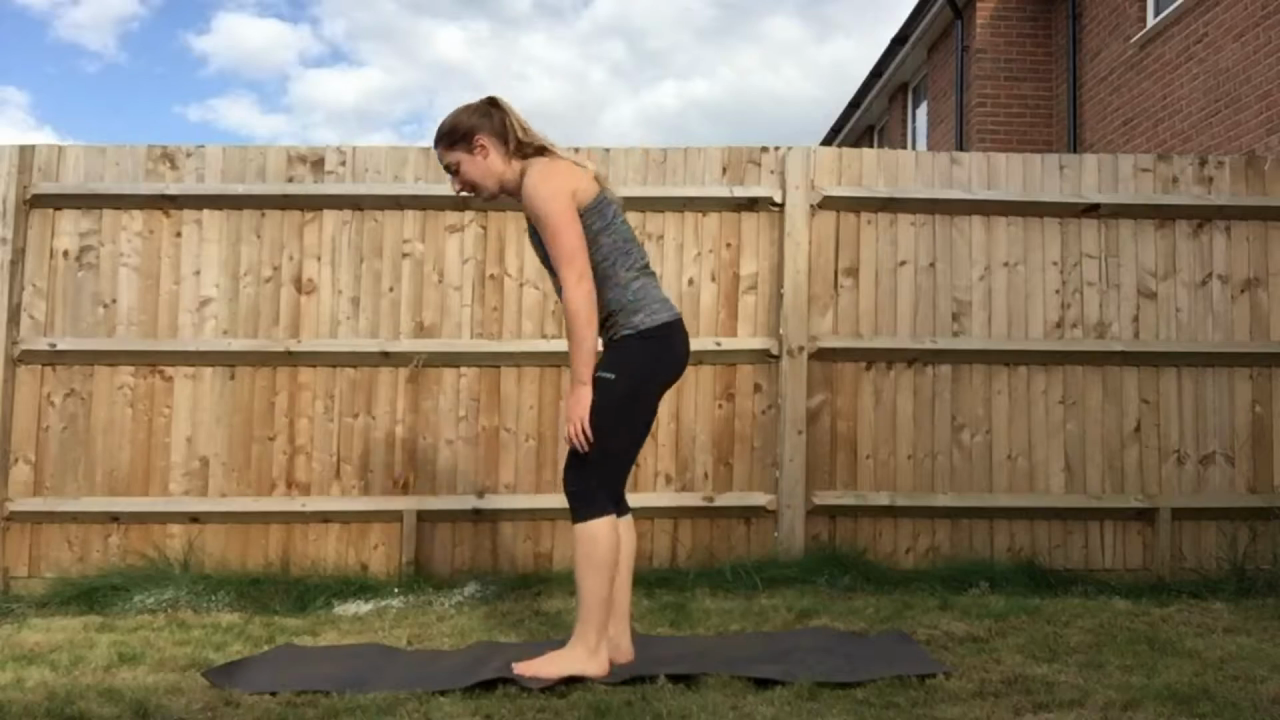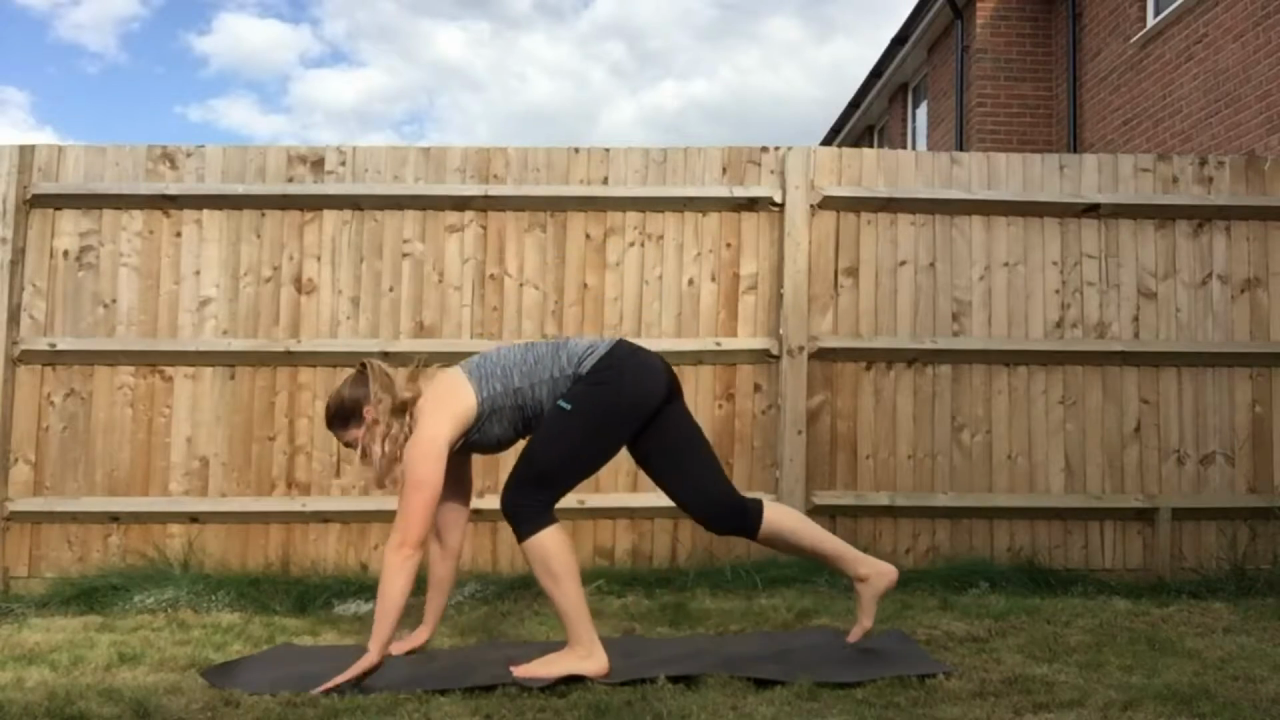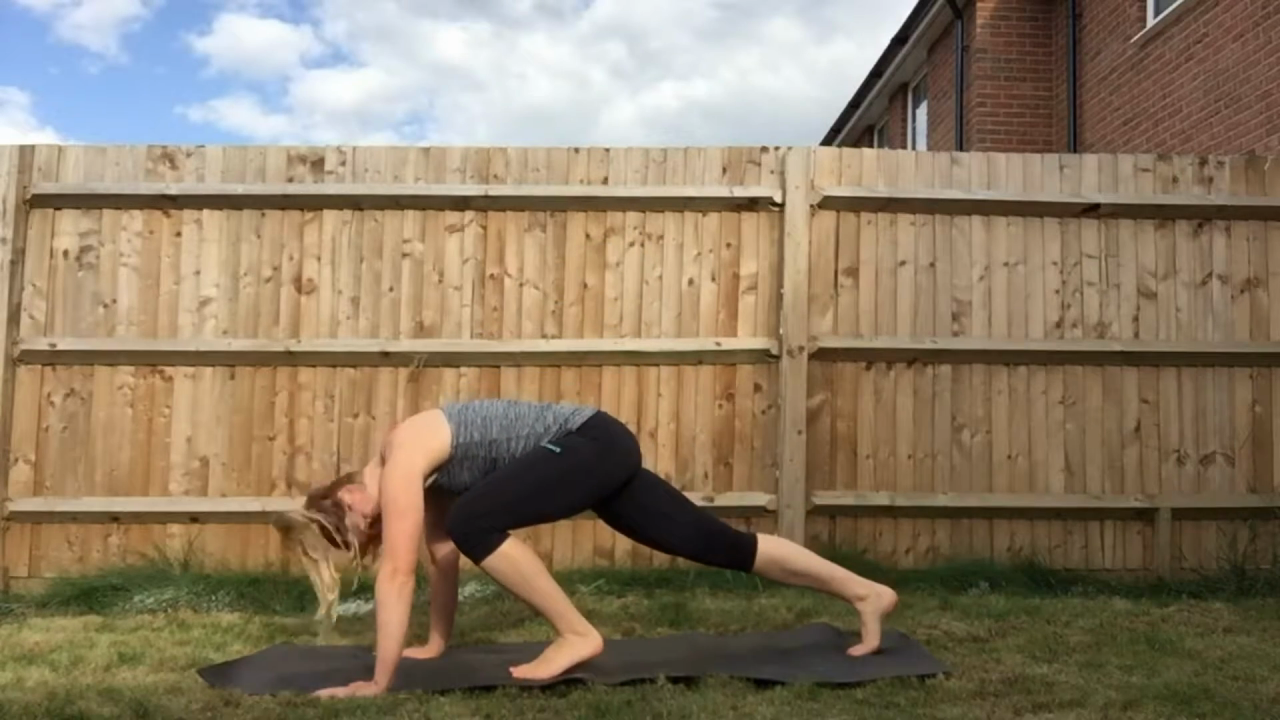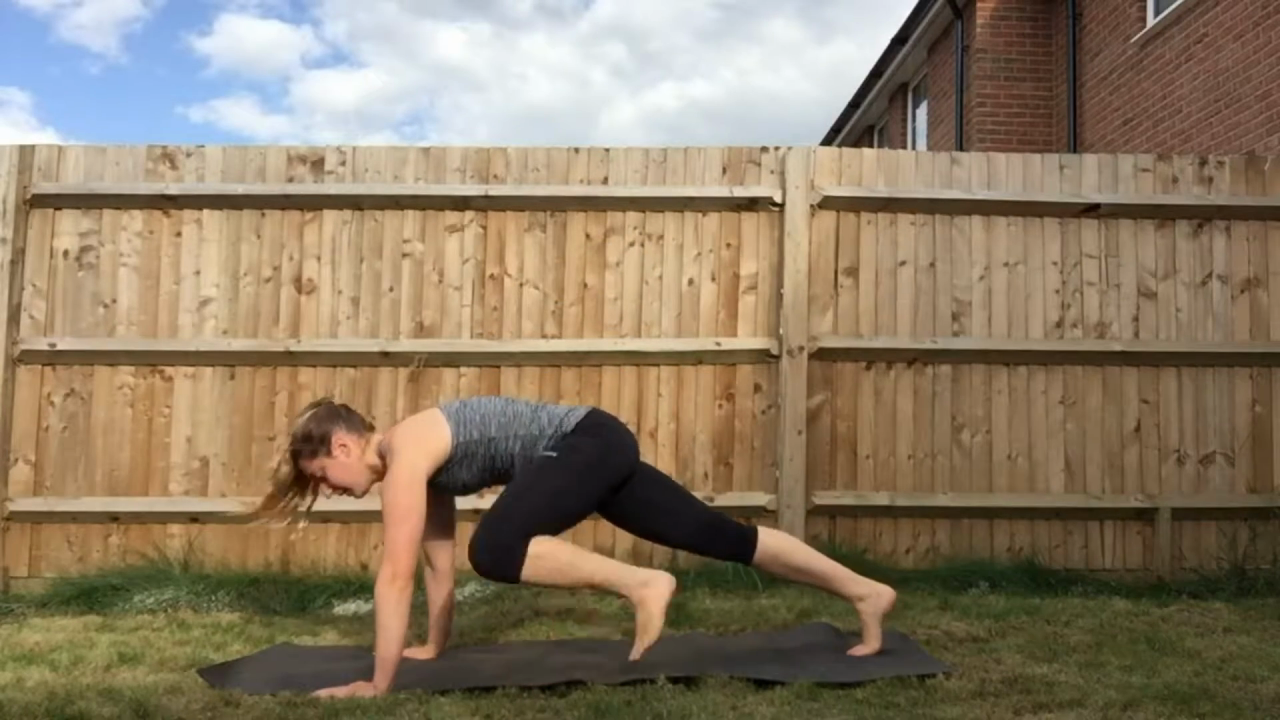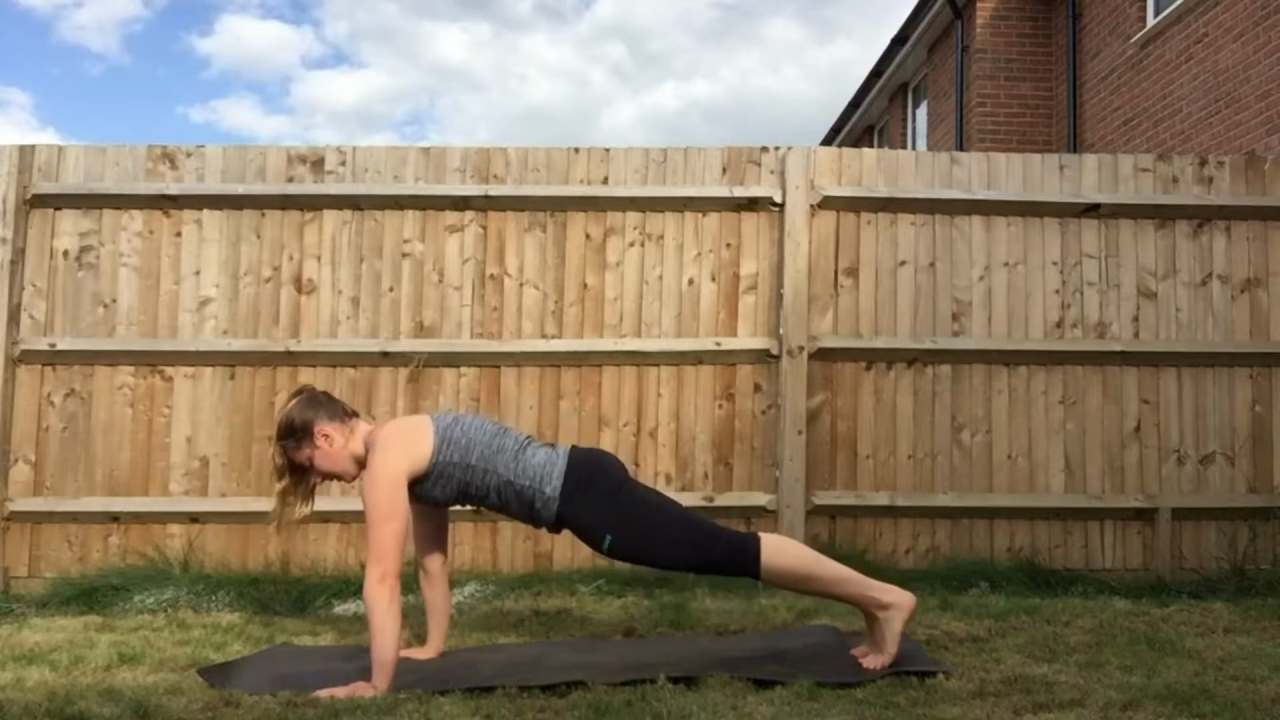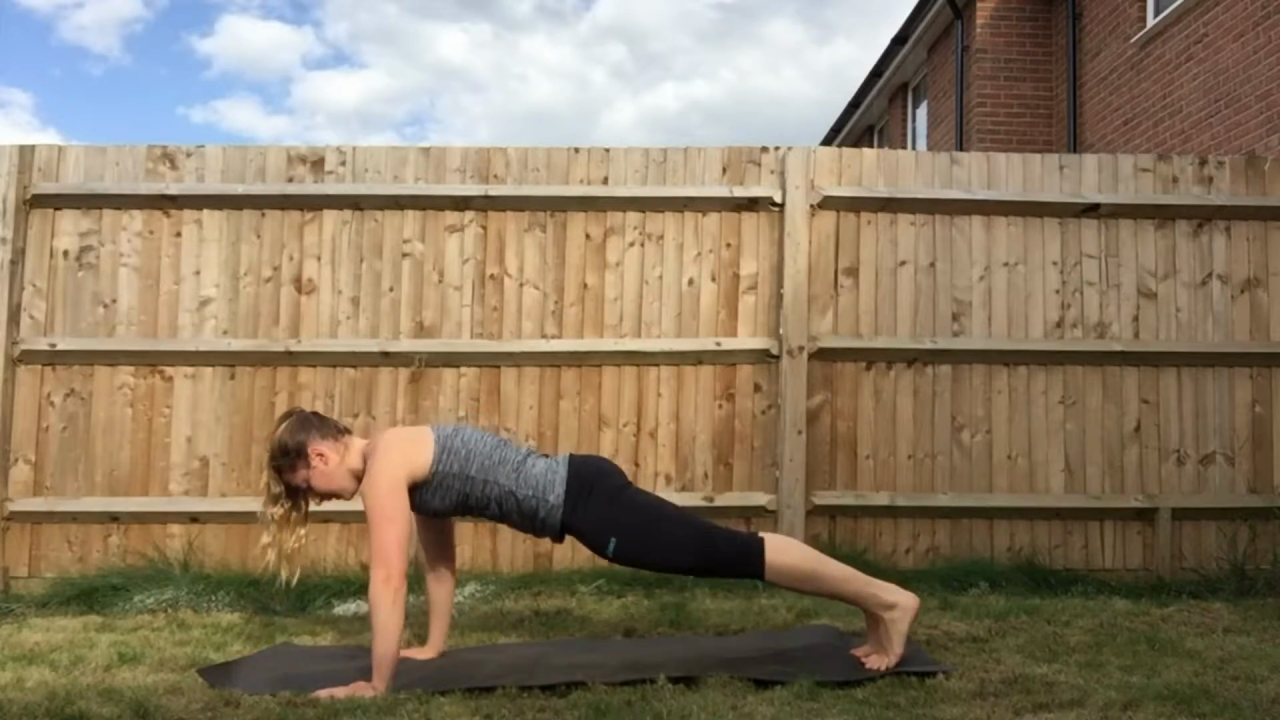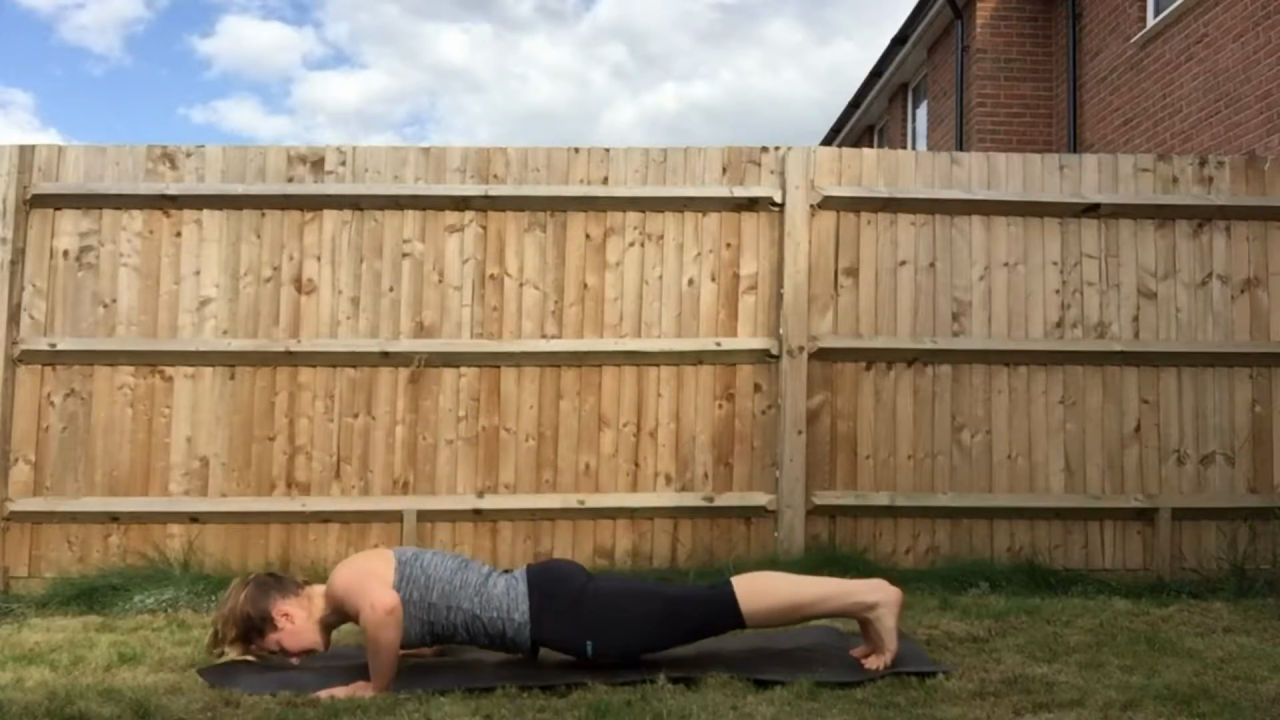
dt=0.7s
person 1, frame 1
left shoulder: (541, 179)
right shoulder: (546, 181)
left elbow: (580, 288)
left wrist: (579, 385)
right wrist: (587, 378)
left hip: (643, 341)
right hip: (648, 340)
left knee: (588, 482)
right knee: (602, 487)
left ankle: (589, 649)
right ankle: (615, 637)
person 1, frame 2
left shoulder: (428, 426)
right shoulder: (442, 417)
left elbow: (405, 544)
right elbow: (447, 531)
left wrist: (374, 653)
right wrist: (425, 630)
left hip: (611, 380)
right hip: (638, 373)
left knee: (525, 503)
right knee: (719, 507)
left ankle: (585, 650)
right ankle: (866, 569)
person 1, frame 3
left shoulder: (401, 460)
right shoulder: (422, 468)
left elbow: (397, 575)
right elbow: (442, 555)
left wrist: (379, 680)
right wrist: (435, 642)
left hip: (592, 441)
right hip: (599, 450)
left knee: (476, 521)
right knee: (715, 542)
left ankle: (575, 634)
right ankle: (865, 594)
person 1, frame 4
left shoulder: (405, 455)
right shoulder: (420, 460)
left elbow: (394, 575)
right elbow: (438, 555)
left wrist: (378, 682)
right wrist: (433, 645)
left hip: (589, 441)
right hip: (590, 450)
left knee: (493, 550)
right knee: (718, 534)
left ankle: (640, 584)
right ankle: (864, 592)
person 1, frame 5
left shoulder: (384, 455)
right shoulder: (411, 455)
left elbow: (381, 577)
right elbow: (431, 559)
left wrist: (378, 684)
right wrist: (433, 646)
left hip: (580, 496)
right hip: (579, 479)
left knee: (723, 552)
right knee: (723, 547)
left ankle: (883, 600)
right ankle: (874, 600)
person 1, frame 6
left shoulder: (381, 465)
right shoulder: (401, 460)
left elbow: (387, 580)
right elbow: (439, 555)
left wrist: (376, 683)
right wrist: (433, 645)
left hip: (583, 501)
right hip: (578, 490)
left knee: (732, 555)
right knee: (727, 555)
left ankle: (887, 600)
right ankle: (877, 599)
person 1, frame 7
left shoulder: (343, 583)
right shoulder: (367, 570)
left elbow: (385, 608)
left wrist: (376, 684)
right wrist: (428, 645)
left hip: (551, 614)
right hip: (545, 592)
left knee: (709, 608)
right knee: (704, 603)
left ankle: (869, 596)
right ankle: (863, 594)
